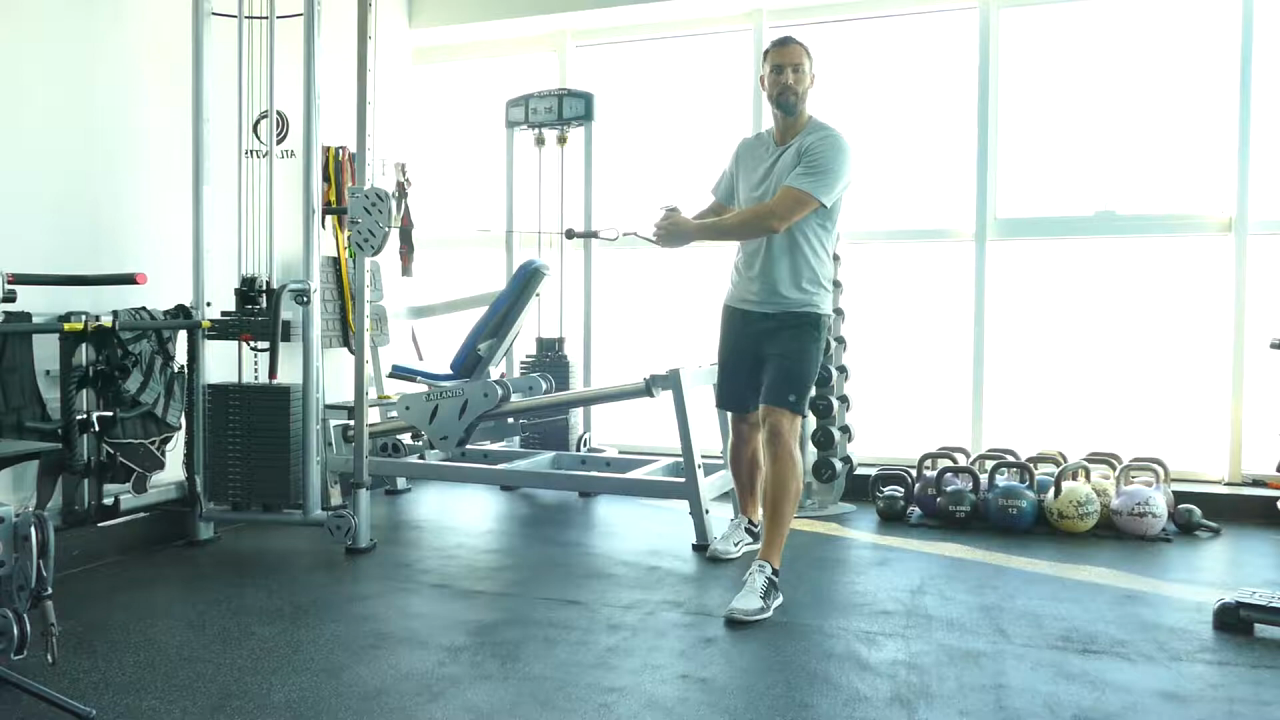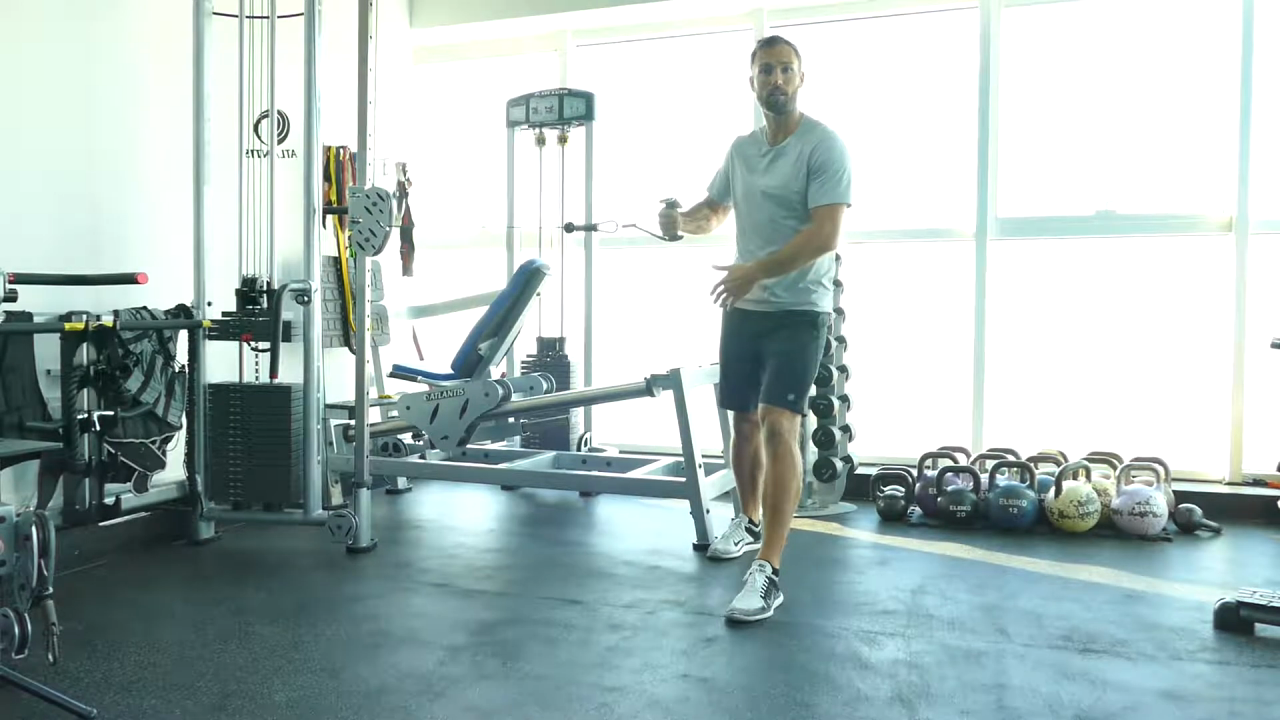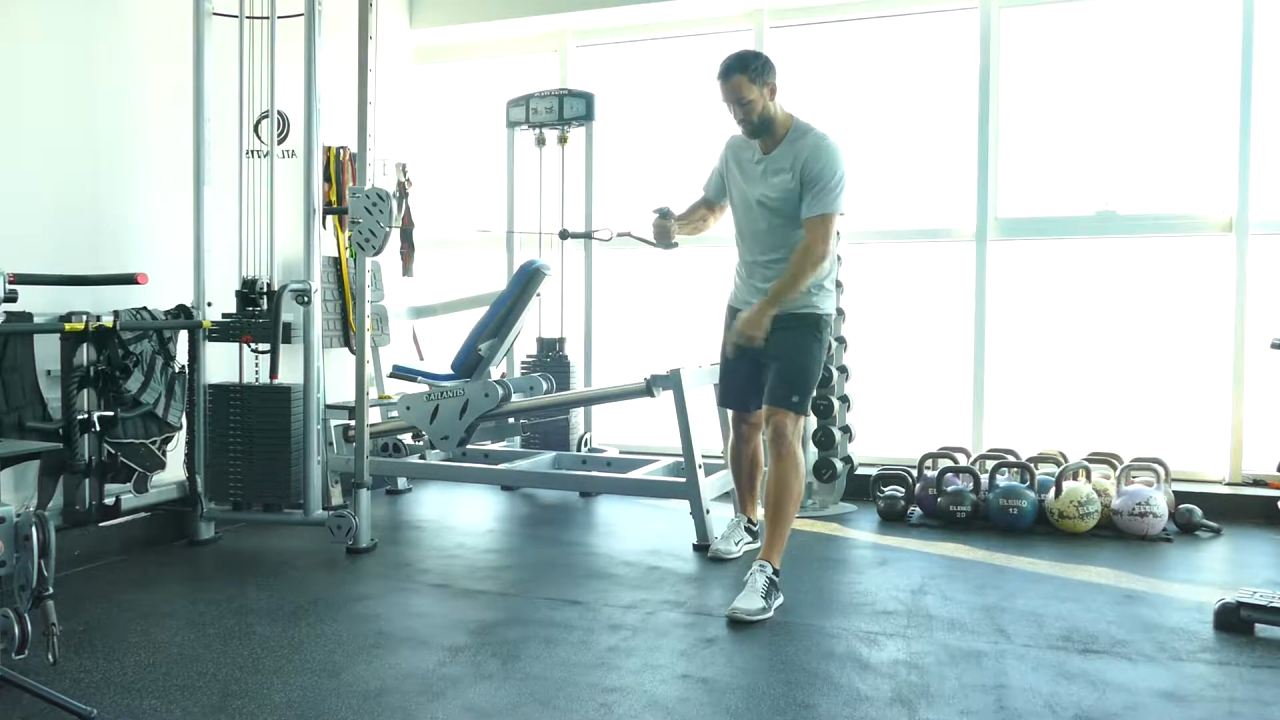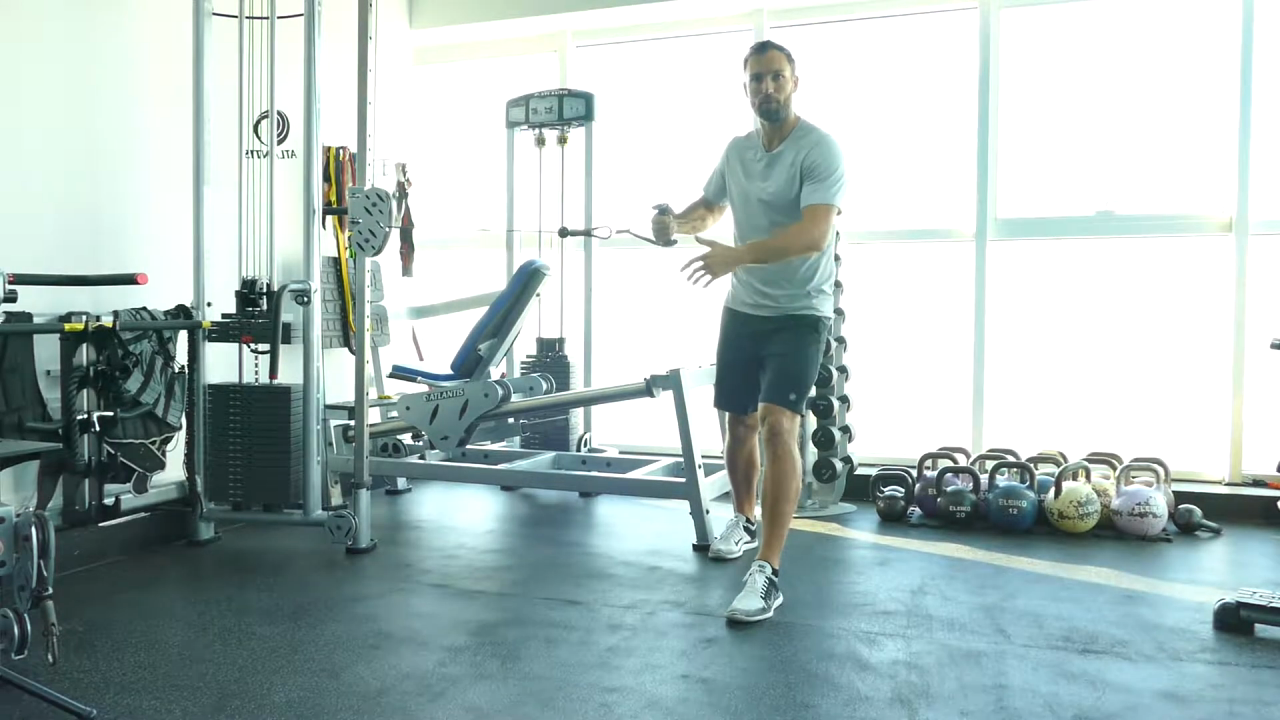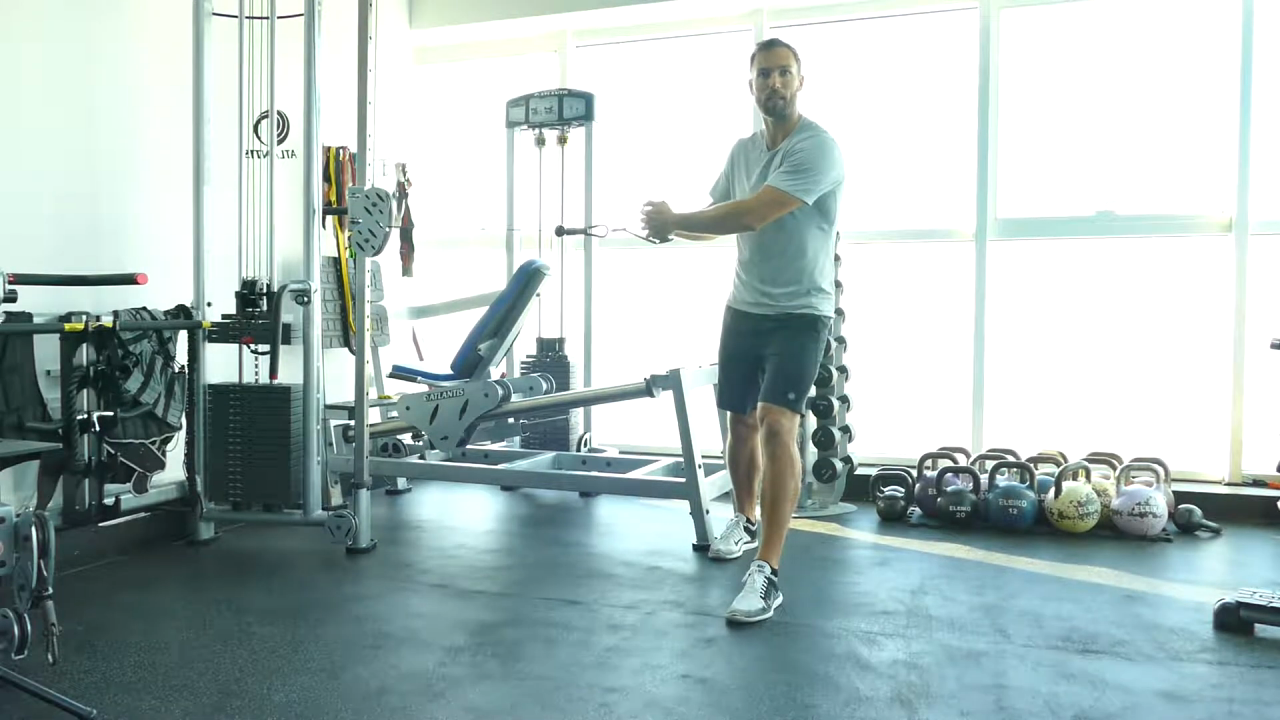
dt=1s
person 1, frame 1
left shoulder: (827, 146)
right shoulder: (747, 149)
left elbow: (775, 218)
right elbow: (720, 208)
left wrist: (691, 232)
right wrist: (683, 220)
left hip: (798, 312)
right hip: (743, 305)
left knee: (779, 426)
right knee: (743, 420)
left ankle: (768, 572)
right ankle: (748, 521)
person 1, frame 2
left shoulder: (823, 145)
right shoulder: (741, 148)
left elbow: (826, 234)
right elbow: (714, 209)
left wrist: (755, 272)
right wrist: (681, 219)
left hip: (797, 310)
right hip: (743, 307)
left knee: (779, 425)
right knee: (744, 421)
left ankle: (768, 572)
right ankle: (749, 521)
person 1, frame 3
left shoulder: (817, 152)
right shoulder: (735, 149)
left elbow: (815, 247)
right elbow: (710, 207)
left wrist: (766, 309)
right wrist: (675, 224)
left hip: (800, 313)
right hip: (747, 308)
left knee: (782, 428)
right knee: (744, 421)
left ankle: (767, 572)
right ankle: (746, 520)
person 1, frame 4
left shoulder: (819, 150)
right shoulder: (736, 150)
left elbow: (814, 234)
right elbow: (709, 205)
left wrist: (735, 255)
right wrist: (676, 222)
left hip: (798, 315)
right hip: (743, 309)
left knee: (778, 426)
right knee: (740, 421)
left ankle: (767, 572)
right ankle: (744, 519)
person 1, frame 5
left shoulder: (817, 148)
right shoulder: (743, 150)
left elbow: (752, 215)
right elbow: (718, 215)
left wrist: (674, 220)
right wrist: (673, 225)
left hip: (799, 314)
right hip: (744, 308)
left knee: (777, 426)
right knee: (742, 421)
left ankle: (767, 572)
right ankle: (745, 520)
